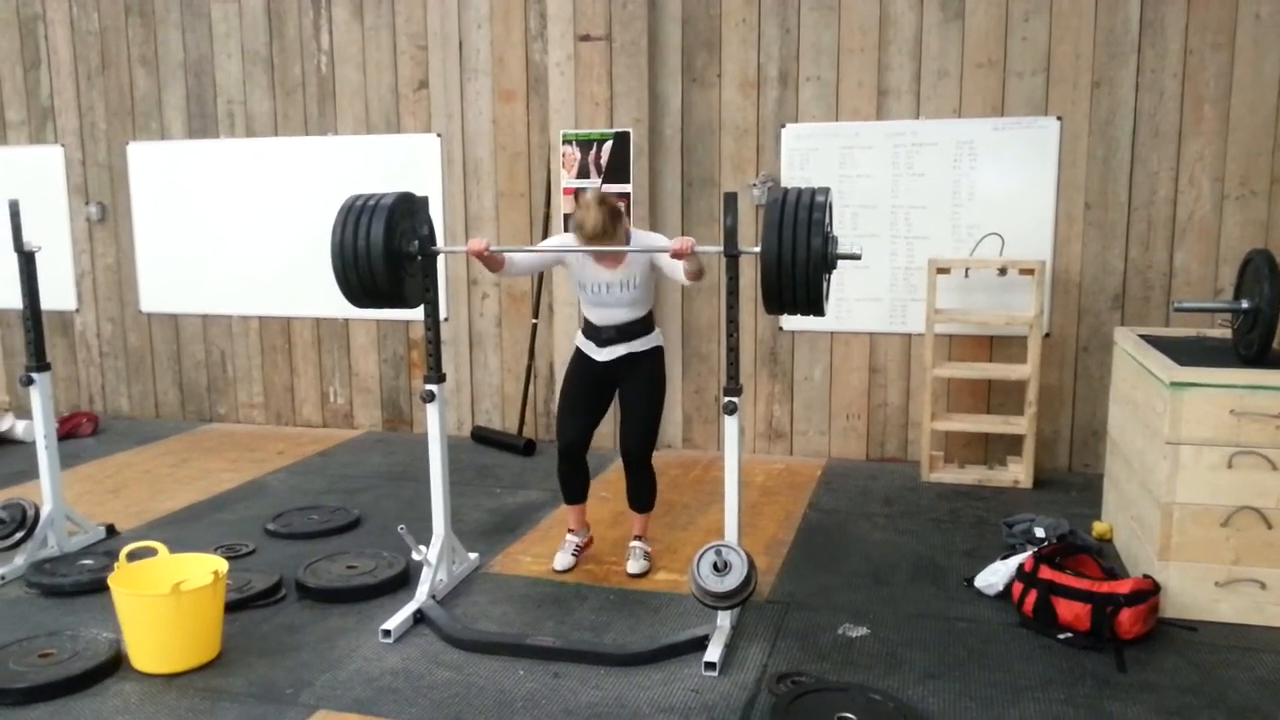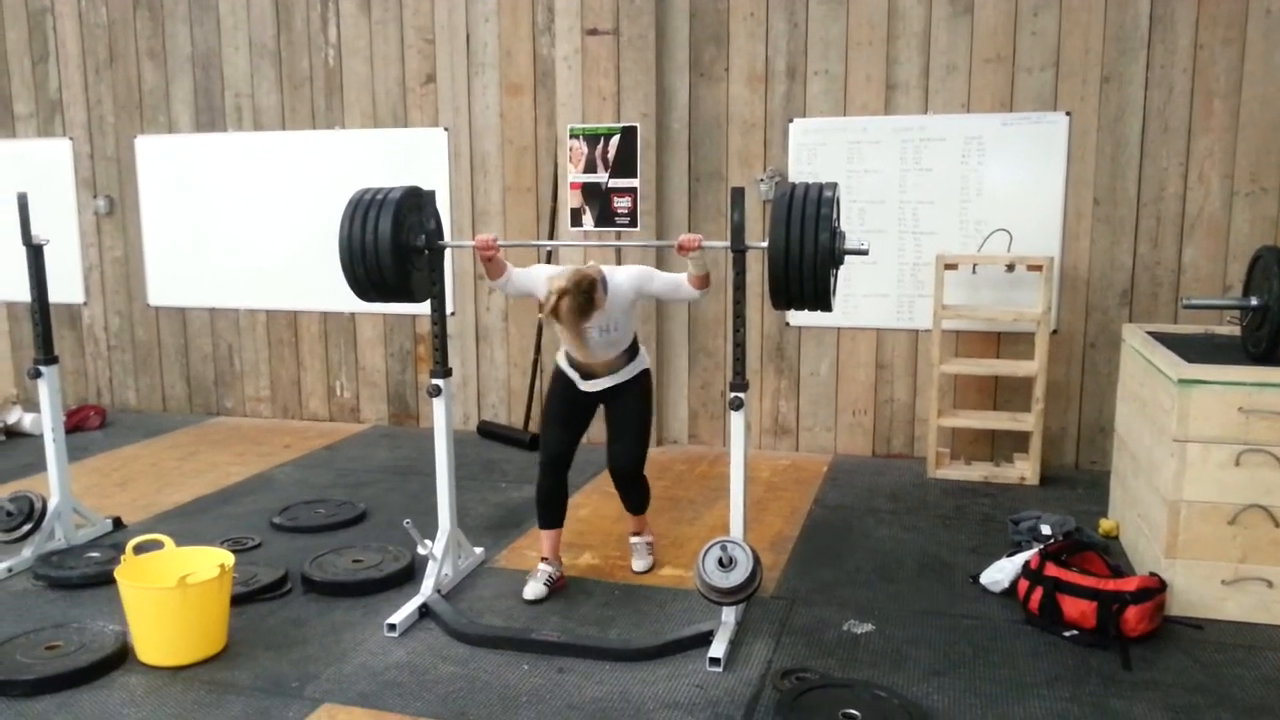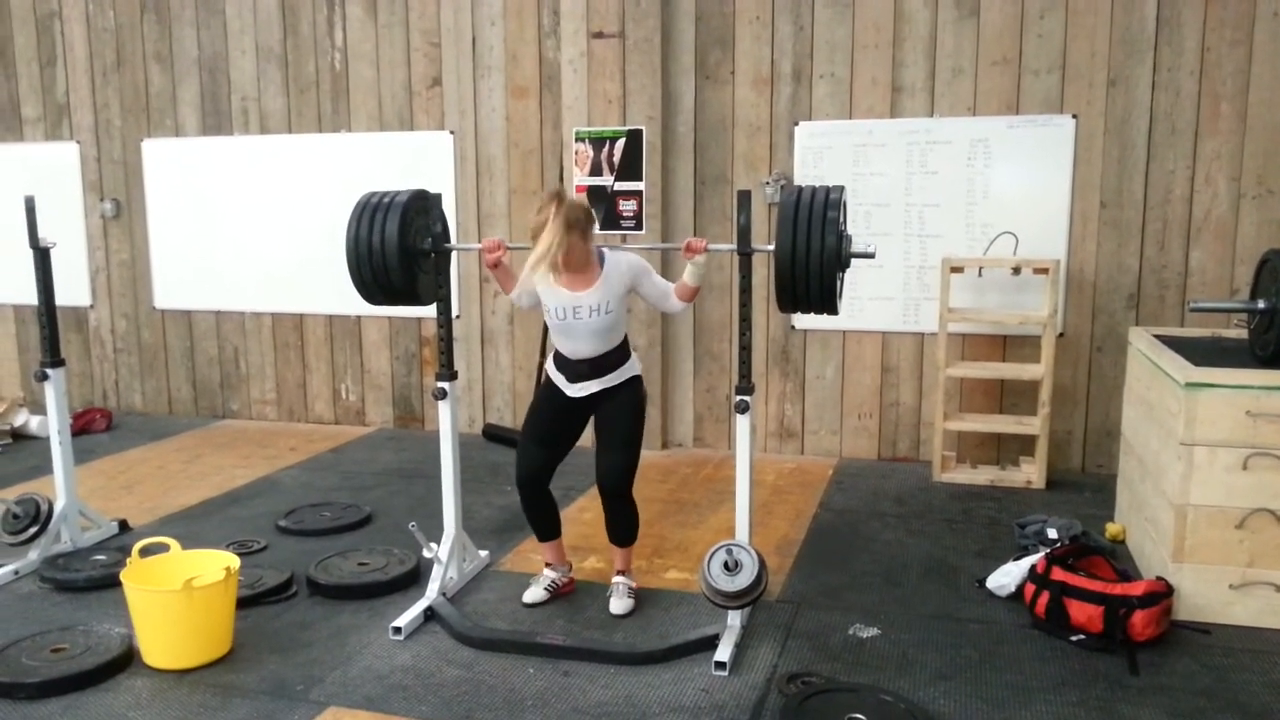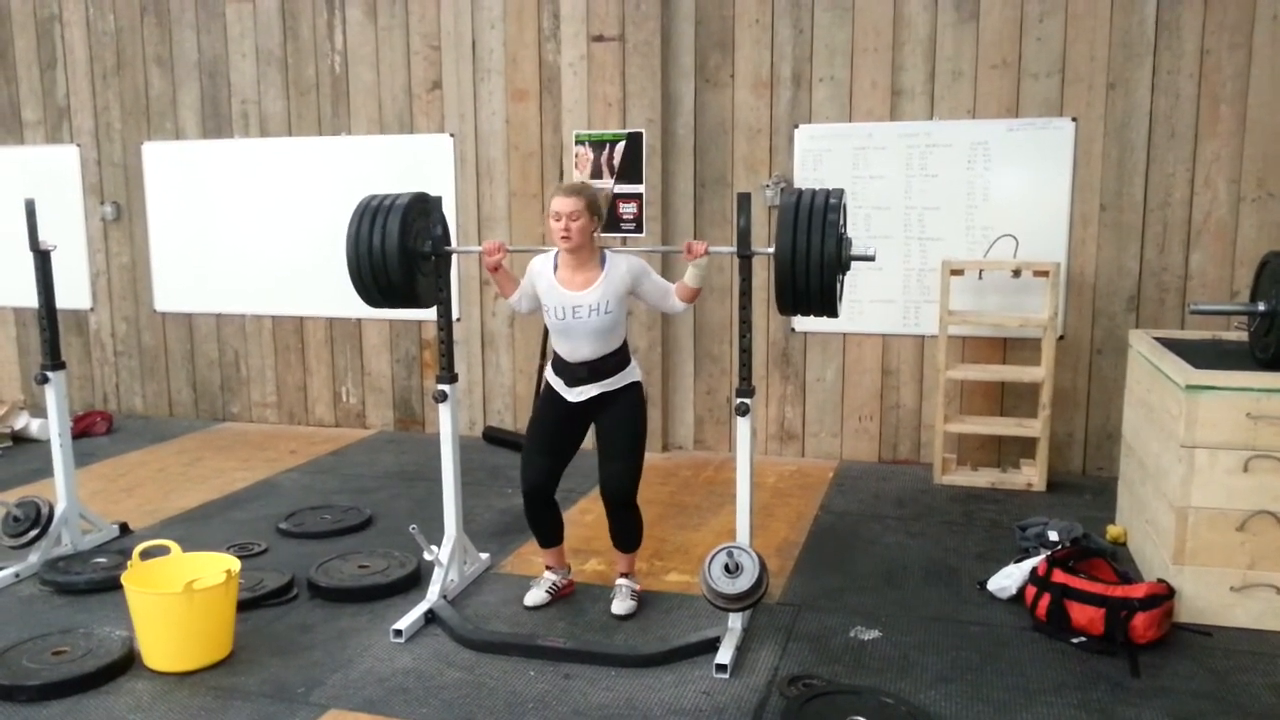
dt=0.4s
person 1, frame 1
left shoulder: (648, 245)
right shoulder: (569, 246)
left elbow: (688, 273)
right elbow: (513, 263)
left wrist: (689, 258)
right wrist: (486, 256)
left hip: (641, 356)
right hip: (591, 353)
left knee: (636, 452)
right knee: (569, 443)
left ankle: (639, 541)
right ankle: (577, 533)
person 1, frame 2
left shoulder: (628, 281)
right shoulder: (546, 281)
left elbow: (695, 289)
right elbow: (506, 280)
left wrist: (695, 259)
right wrist: (490, 259)
left hip: (627, 379)
right hip: (572, 378)
left knee: (625, 465)
right knee: (551, 462)
left ankle: (640, 534)
right ankle: (549, 564)
person 1, frame 3
left shoulder: (624, 267)
right shoulder: (539, 271)
left elbow: (674, 302)
right elbow: (521, 298)
left wrist: (694, 267)
right wrist: (497, 267)
left hip: (617, 385)
right hip: (562, 383)
left knee: (614, 483)
right knee: (529, 474)
left ankle: (622, 577)
right ankle: (556, 569)
person 1, frame 4
left shoulder: (625, 268)
right shoulder: (539, 268)
left elbow: (675, 303)
right elbow: (521, 304)
left wrist: (696, 269)
right wrist: (495, 269)
left hip: (617, 390)
right hip: (561, 387)
left knee: (618, 492)
right knee: (534, 487)
left ankle: (626, 580)
right ankle: (556, 573)
